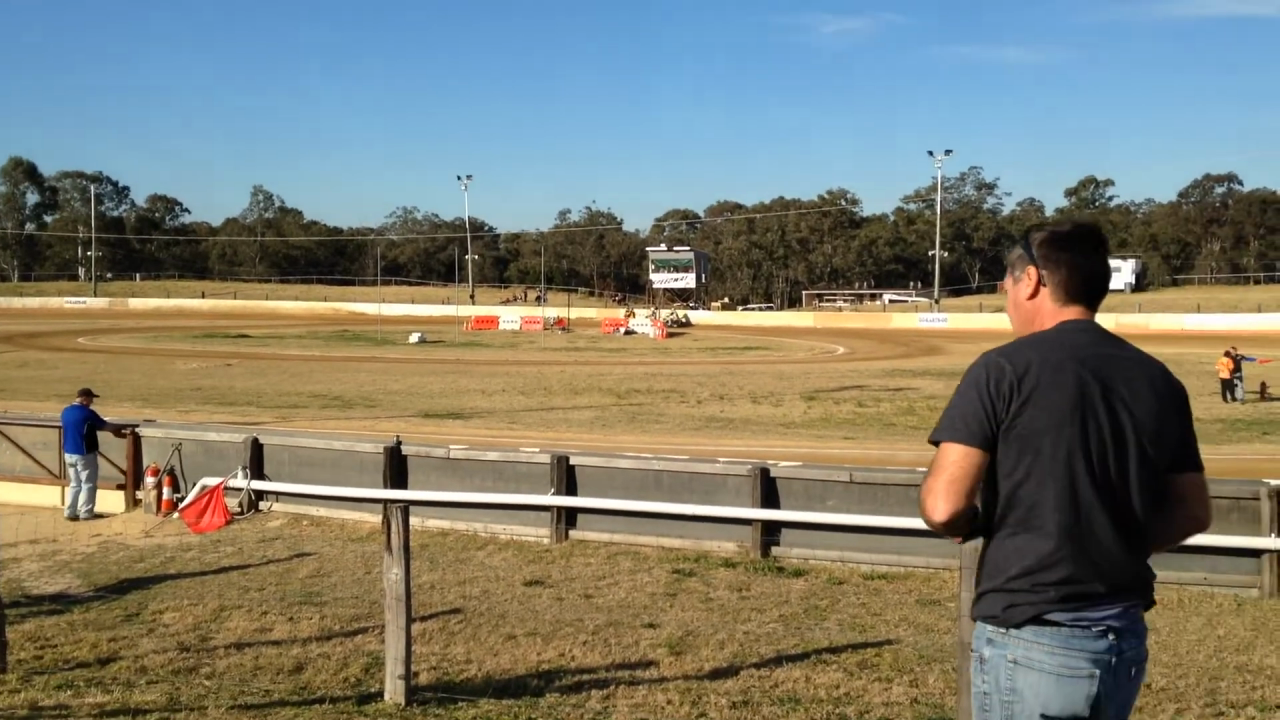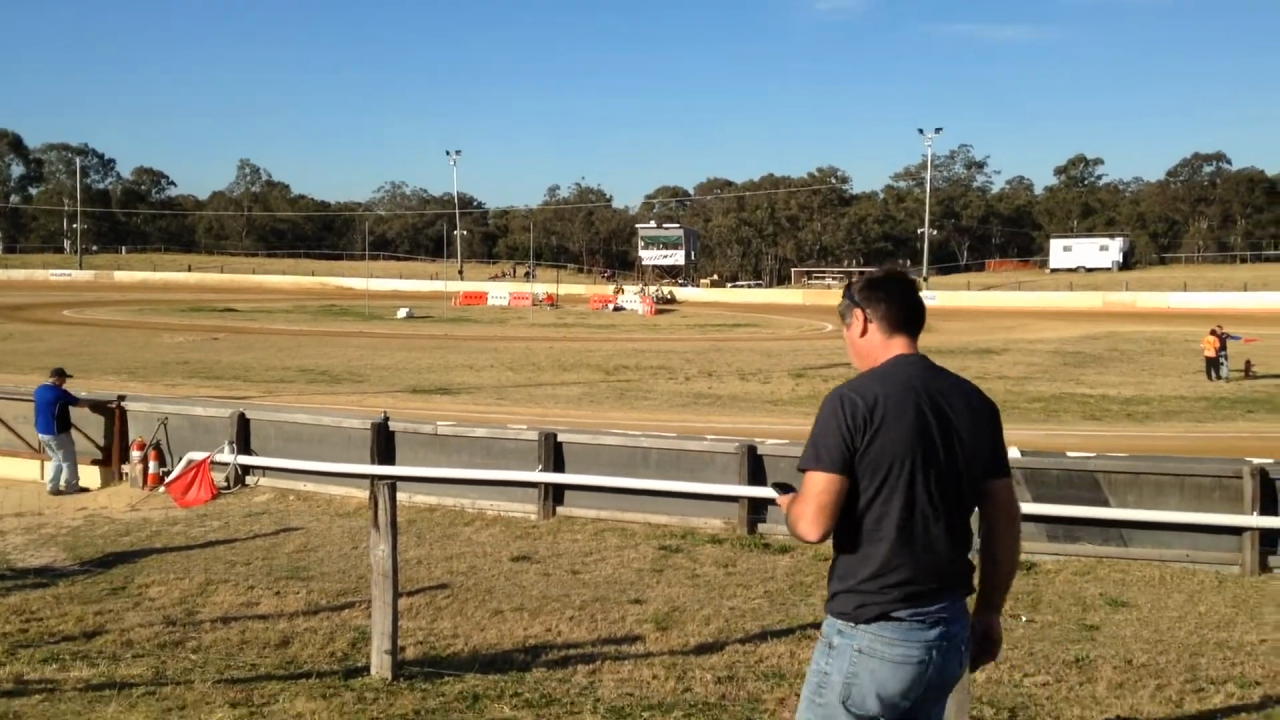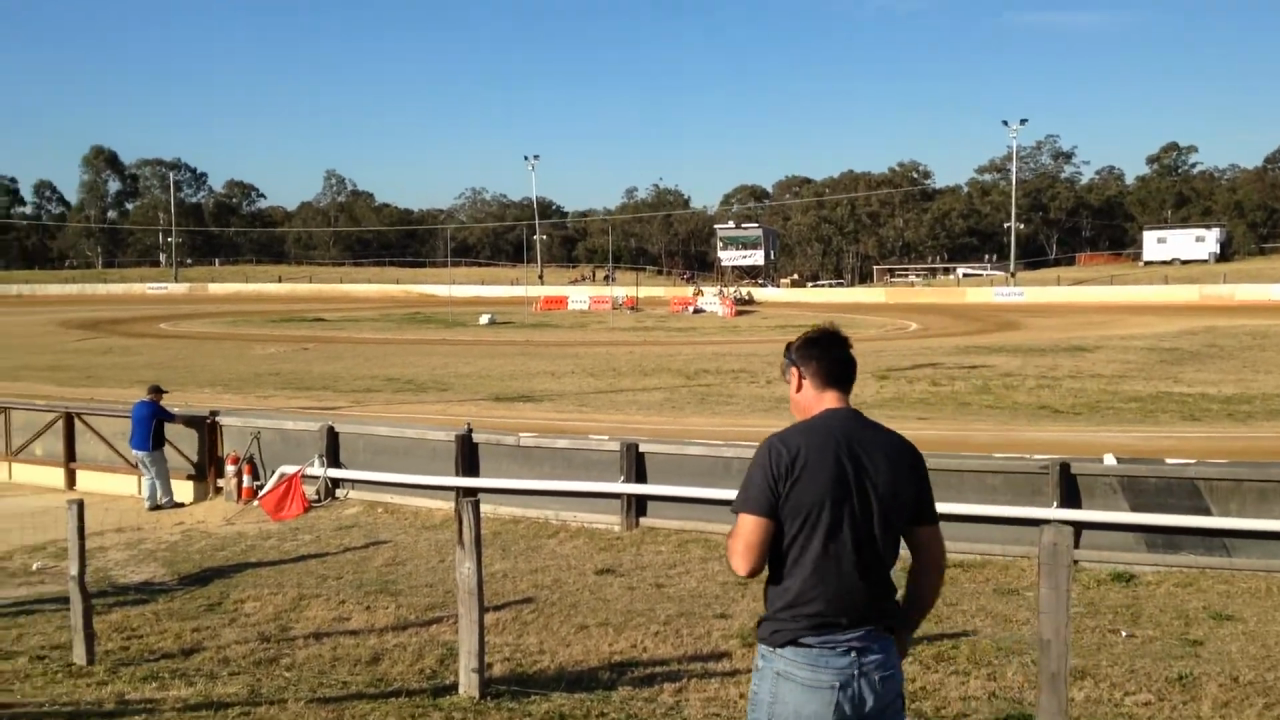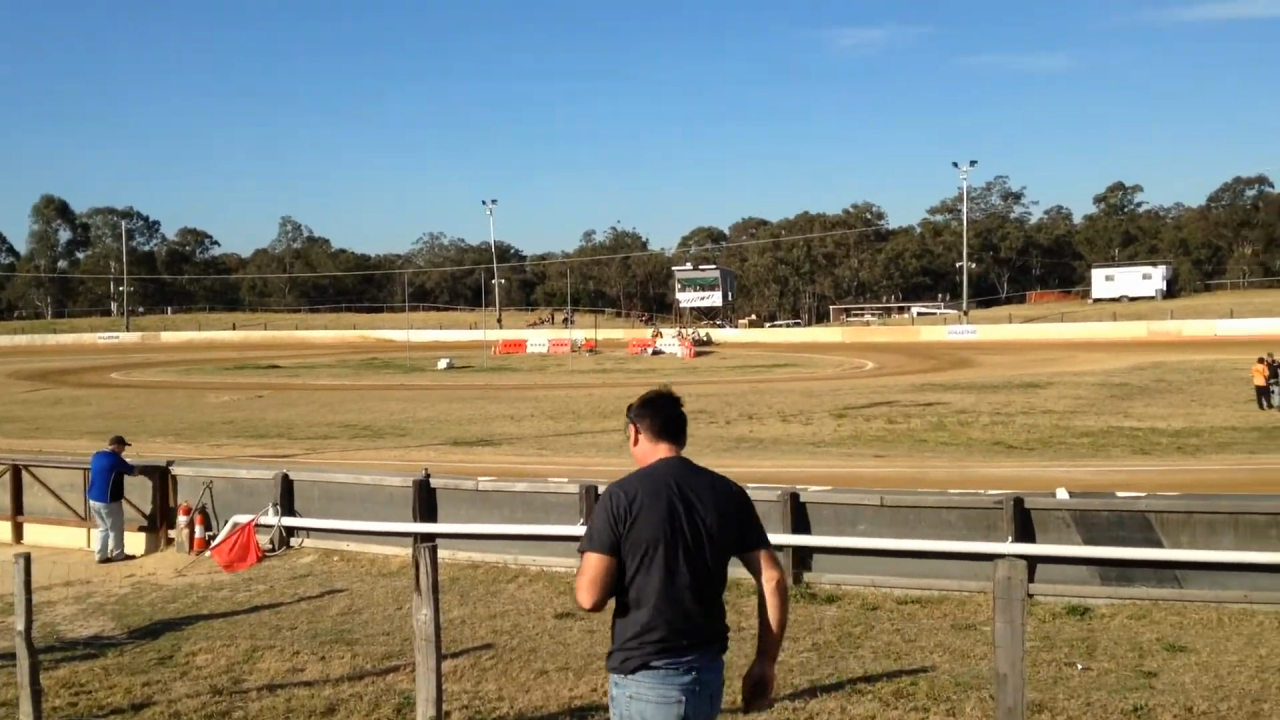
dt=0.5s
person 1, frame 1
left shoulder: (1003, 369)
right shoulder: (1158, 381)
left elbow: (944, 504)
right elbow: (1191, 513)
left wrist: (976, 520)
left hip: (1028, 640)
right hip: (1123, 640)
person 1, frame 2
left shoulder: (854, 400)
right shoulder: (975, 403)
left elbow: (813, 523)
right elbow: (1004, 519)
left wrist: (791, 504)
right wrist: (988, 613)
left hip: (870, 632)
right hip: (948, 629)
person 1, frame 3
left shoulder: (782, 450)
right shoulder: (902, 453)
left elbow: (745, 561)
right elbow: (931, 561)
right wrist: (903, 633)
left hip: (797, 657)
right hip: (876, 656)
person 1, frame 4
left shoulder: (622, 495)
right shoulder: (728, 494)
left elbow: (590, 596)
right elbow: (773, 580)
right wrist: (765, 661)
left hip: (644, 678)
right hip: (707, 673)
